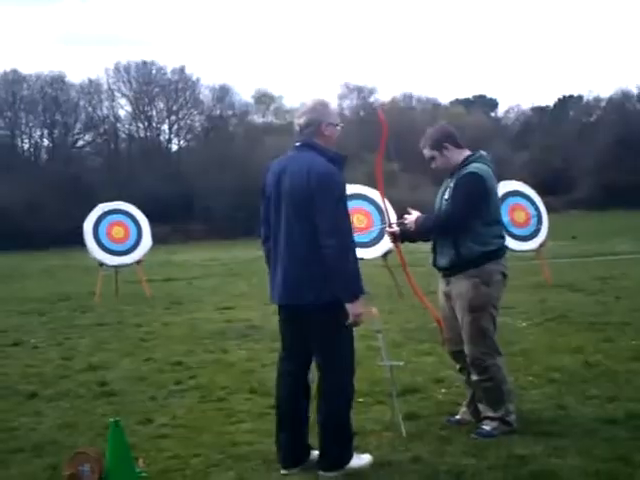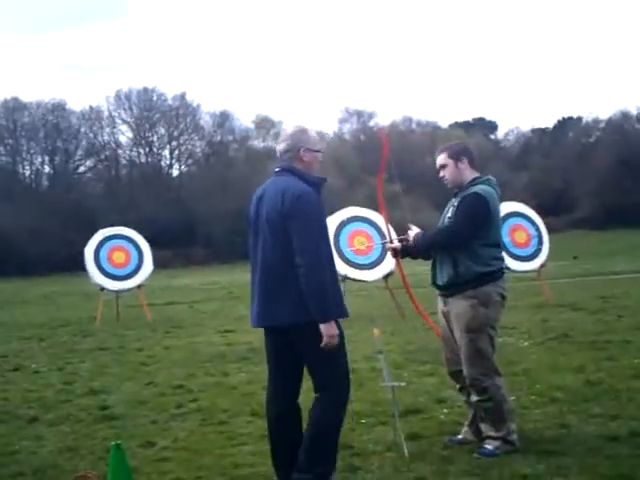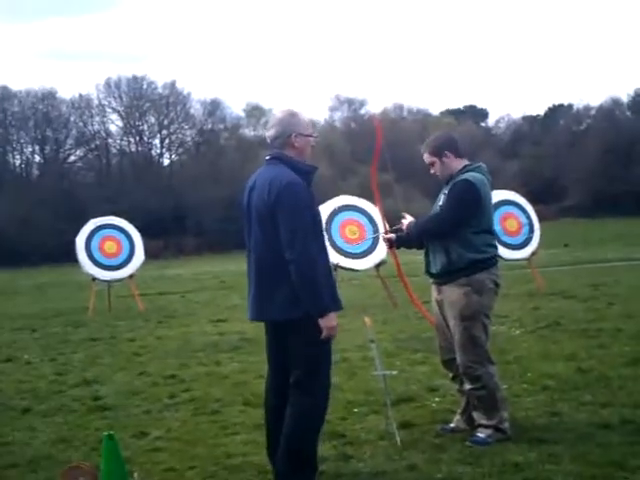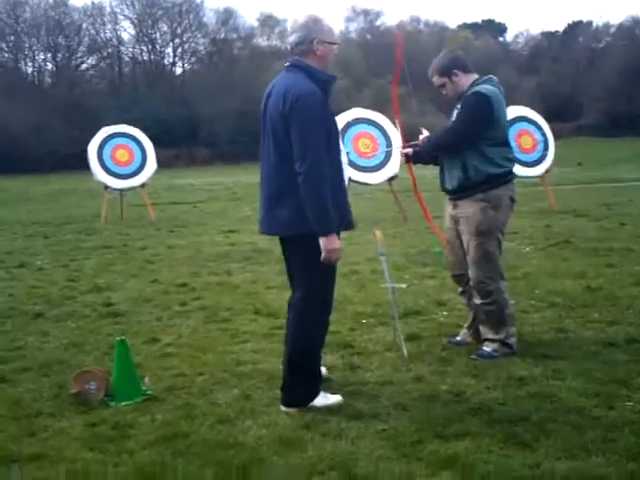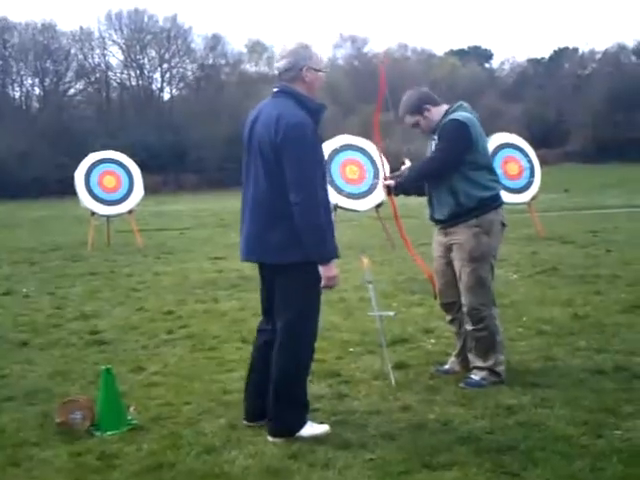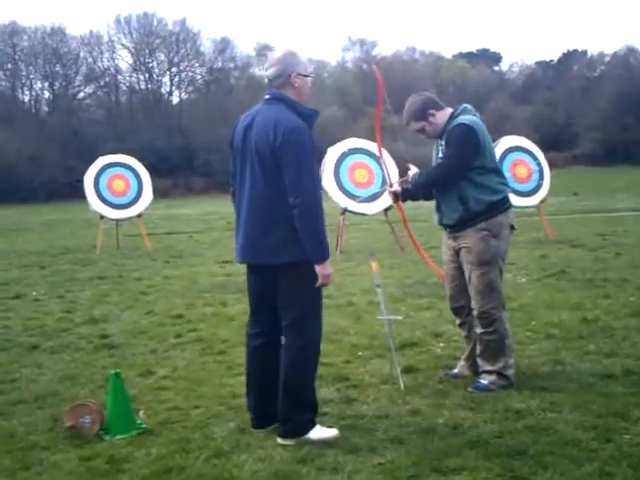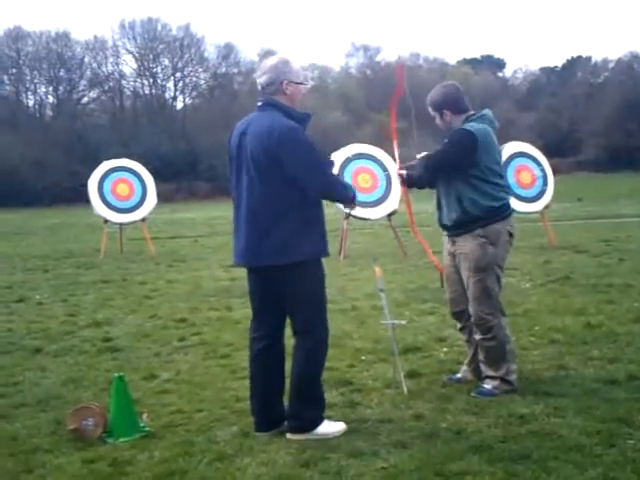
dt=0.5s
person 1, frame 1
left shoulder: (276, 169)
right shoulder: (324, 171)
left elbow: (267, 231)
right elbow: (337, 240)
right wrist: (353, 294)
left hip: (287, 288)
right hip: (323, 290)
left knee: (292, 367)
right knee: (336, 372)
left ankle: (292, 453)
right ankle: (335, 457)
person 1, frame 2
left shoulder: (262, 193)
right shoulder: (301, 194)
right elbow: (313, 261)
right wrist: (327, 316)
left hip: (271, 311)
right hip: (304, 313)
left knee: (282, 392)
right knee: (333, 387)
person 1, frame 3
left shoulder: (258, 180)
right shoulder: (290, 184)
right elbow: (302, 254)
right wrist: (323, 309)
left hip: (273, 301)
right hip: (299, 305)
left knee: (280, 383)
right knee: (309, 389)
person 1, frame 4
left shoulder: (278, 86)
right shoulder: (307, 93)
right elbow: (312, 168)
right wrist: (327, 229)
left hip: (286, 212)
right hip: (307, 218)
left knee: (302, 296)
right knee: (312, 302)
left ankle: (300, 370)
right ankle: (299, 391)
person 1, frame 5
left shoulder: (260, 113)
right shoulder: (296, 121)
right elbow: (307, 197)
right wrist: (325, 256)
left hip: (264, 240)
right hip: (293, 246)
left knee: (272, 325)
right knee: (296, 333)
left ankle: (258, 406)
right ankle: (285, 421)
person 1, frame 6
left shoulder: (246, 121)
right shoulder: (292, 126)
left elbow: (237, 184)
right elbow: (304, 198)
right wrist: (320, 255)
left hip: (256, 245)
right hip: (290, 248)
left knee: (263, 329)
right knee: (301, 334)
left ankle: (263, 412)
right ankle: (295, 424)
person 1, frame 7
left shoulder: (242, 129)
right shoulder: (285, 131)
right elbow: (321, 181)
right wrist: (349, 195)
left hip: (256, 248)
right hip: (293, 250)
left knee: (265, 333)
right knee: (311, 334)
left ankle: (267, 416)
right ankle: (304, 420)
person 2, frame 1
left shoulder: (474, 175)
right shoulder: (457, 177)
left elbow: (452, 221)
right elbow: (444, 223)
left wrist: (420, 223)
right wrist: (406, 232)
left hip: (477, 272)
right hip: (455, 273)
left knee: (480, 349)
right knee: (459, 347)
left ankle: (500, 415)
right ankle: (477, 406)
person 2, frame 2
left shoulder: (478, 197)
right shoulder: (462, 197)
left elbow: (451, 237)
right elbow: (444, 242)
left wrist: (419, 238)
right wrist: (407, 248)
left hip: (476, 293)
right hip: (455, 293)
left knee: (479, 369)
right knee: (459, 368)
left ankle: (502, 435)
right ankle: (479, 426)
person 2, frame 3
left shoulder: (469, 183)
right shoulder: (455, 185)
left elbow: (440, 225)
right elbow: (437, 231)
left wrist: (412, 226)
right wrist: (401, 239)
left hip: (469, 281)
right hip: (448, 281)
left knee: (472, 357)
right knee: (452, 356)
left ankle: (494, 423)
right ankle: (470, 414)
person 2, frame 4
left shoulder: (481, 97)
right shoulder: (470, 99)
left elbow: (453, 138)
right elbow: (452, 146)
left wrist: (426, 142)
right wrist: (418, 154)
left hip: (485, 197)
right hip: (462, 196)
left knee: (483, 272)
right knee: (461, 270)
left ankle: (500, 338)
right ankle: (477, 328)
person 2, frame 5
left shoulder: (458, 124)
right shoulder: (443, 130)
left elbow: (435, 167)
right elbow: (432, 179)
left wrist: (407, 174)
right wrist: (399, 186)
left hip: (475, 222)
right hip: (448, 224)
left knee: (476, 300)
right knee: (450, 297)
left ankle: (489, 367)
right ankle: (464, 357)
person 2, frame 6
left shoulder: (464, 128)
right shoulder: (447, 135)
left elbow: (445, 174)
right elbow: (438, 181)
left wrist: (414, 180)
right wrist: (406, 190)
left hip: (484, 225)
right hip: (457, 227)
left knee: (485, 303)
right knee: (460, 301)
left ankle: (498, 370)
right ankle: (473, 361)
person 2, frame 7
left shoulder: (469, 135)
right shoulder: (468, 133)
left elbow: (433, 166)
right elbow: (443, 172)
left wrist: (412, 171)
right wrist: (412, 176)
left hip: (483, 231)
right hip: (462, 231)
left knee: (484, 309)
right knee: (461, 307)
left ankle: (501, 375)
right ankle: (476, 366)
